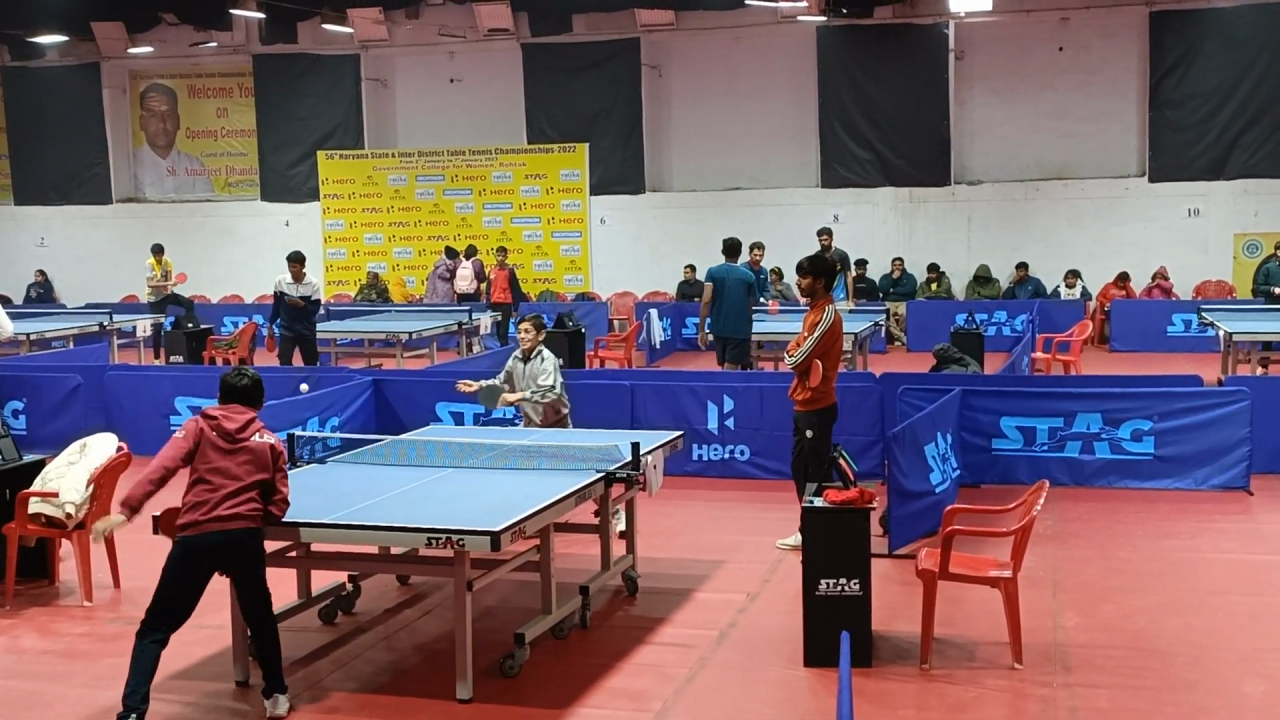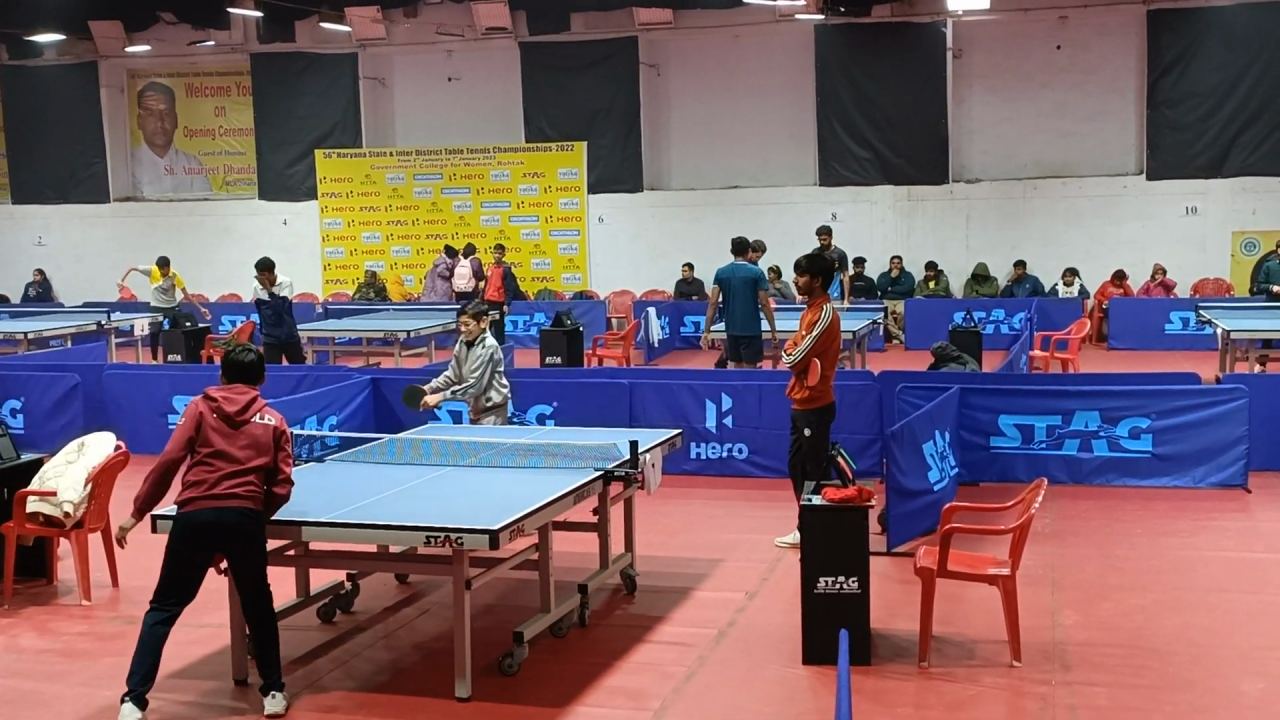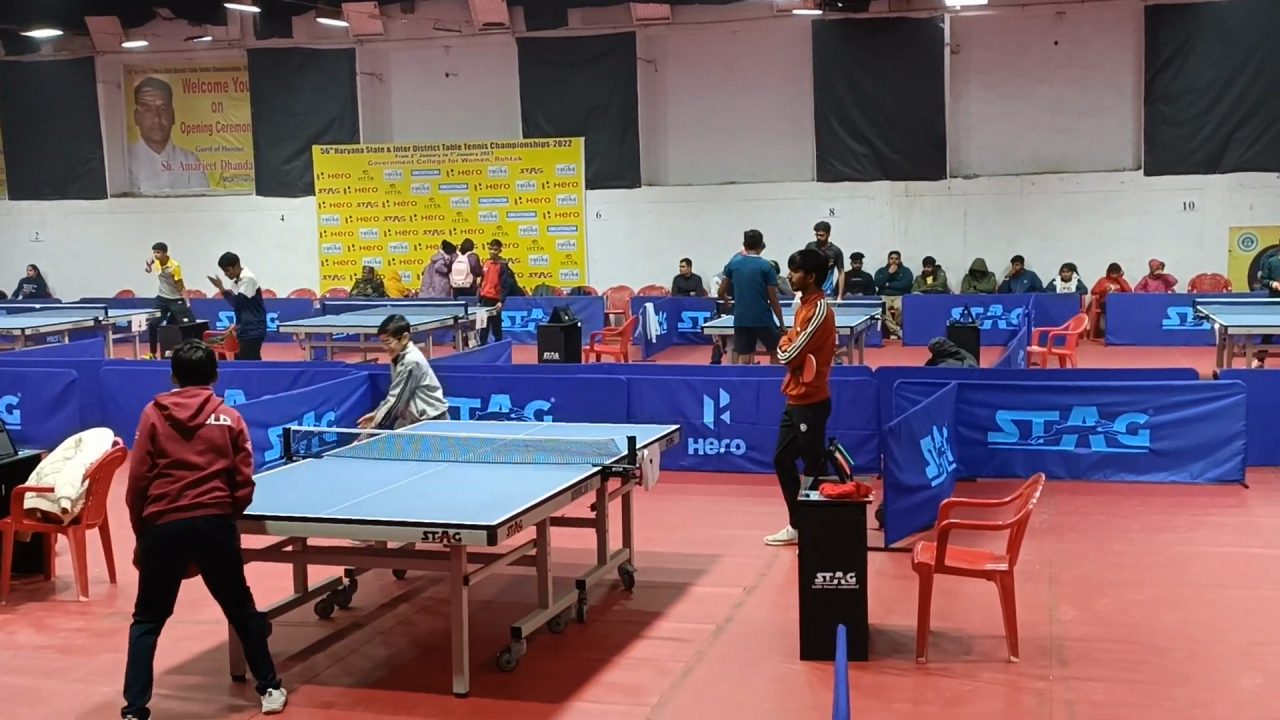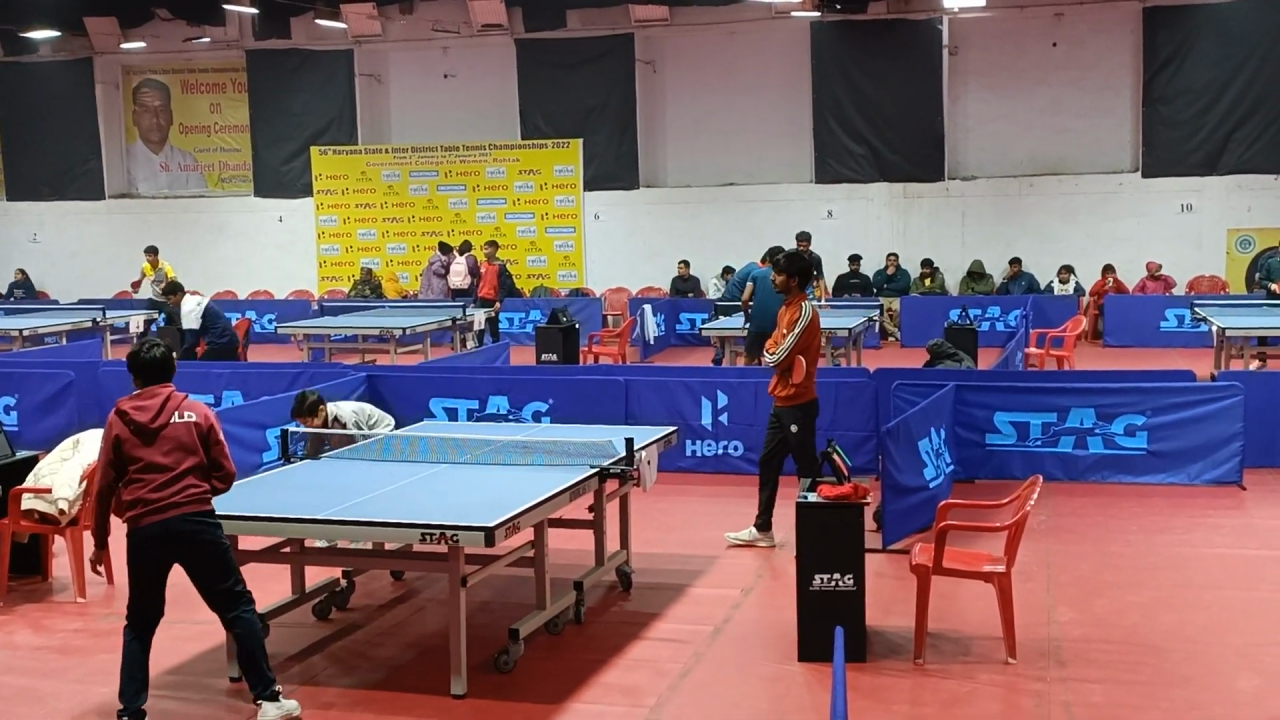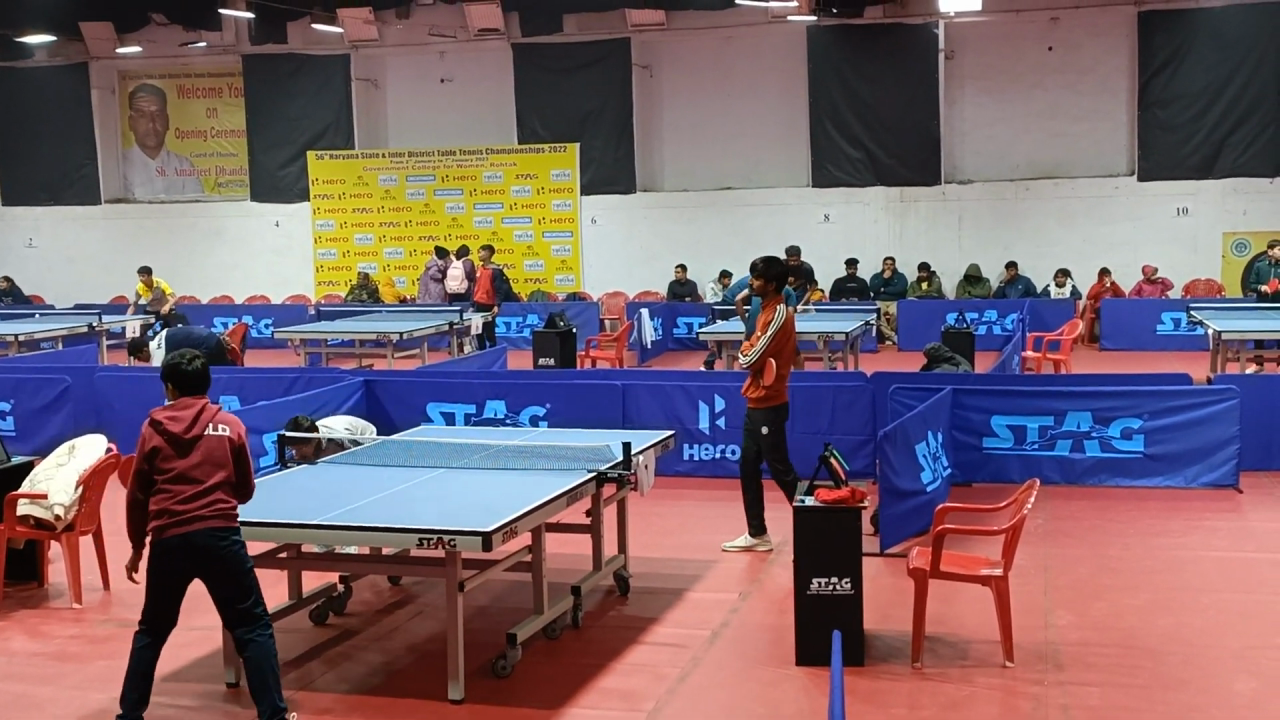
dt=0.3s
person 1, frame 1
left shoulder: (200, 427)
right shoulder: (270, 442)
left elbow: (162, 467)
right elbow: (278, 509)
left wrist: (126, 509)
left hip: (195, 537)
right hip: (245, 536)
left knee: (155, 626)
right knee: (259, 615)
person 1, frame 2
left shoulder: (201, 407)
right shoulder: (274, 420)
left elbow: (169, 462)
right elbow: (281, 488)
left wrist: (137, 513)
left hip: (195, 516)
right hip: (245, 518)
left knee: (164, 607)
right knee: (258, 605)
person 1, frame 3
left shoulder: (154, 415)
right shoulder: (230, 419)
left elbow: (137, 482)
right elbow: (243, 488)
left wrist: (140, 537)
left hip: (164, 526)
right hip: (215, 524)
left knee: (147, 619)
right knee: (241, 608)
right ankle: (270, 689)
person 1, frame 4
left shoulder: (119, 420)
right shoulder: (198, 412)
left elbow: (105, 488)
right elbow: (225, 477)
left wrist: (99, 541)
left hip: (146, 530)
right hip: (196, 522)
left knee: (140, 623)
right knee: (238, 607)
person 1, frame 5
left shoulder: (152, 429)
right shoulder: (230, 426)
left elbow: (136, 497)
right elbow: (245, 491)
left wrist: (136, 547)
left hip: (168, 542)
right hip: (219, 537)
left knee: (152, 631)
right knee: (254, 629)
person 2, frame 1
left shoulder: (827, 316)
right shoulder: (813, 311)
left elbow: (796, 361)
right elbow: (796, 352)
left wrist: (792, 353)
right wrist: (795, 352)
left hip: (816, 406)
right hip: (805, 404)
left knee: (816, 473)
right knee: (801, 469)
person 2, frame 2
left shoulder: (824, 315)
right shoulder: (810, 310)
left elbow: (794, 360)
right elbow: (794, 350)
left wrist: (789, 352)
right wrist: (791, 352)
left hip: (814, 405)
right hip: (802, 403)
left knee: (815, 472)
right knee: (797, 468)
person 2, frame 3
left shoulder: (819, 310)
right shoulder: (804, 305)
left elbow: (790, 356)
right elbow: (789, 346)
left wrist: (784, 347)
right wrist: (787, 346)
left hip: (810, 401)
right hip: (795, 399)
left knee: (813, 467)
right knee: (783, 460)
right ankle: (798, 524)
person 2, frame 4
left shoulder: (804, 312)
right shoulder: (786, 308)
left elbow: (778, 358)
right elbow: (773, 348)
left wrist: (770, 350)
right wrist: (772, 350)
left hip: (798, 403)
right hip: (782, 402)
left knee: (807, 469)
right knee: (768, 463)
right ankle: (762, 529)
person 2, frame 5
left shoulder: (779, 315)
right shoulder: (767, 310)
left elbow: (749, 359)
left wrist: (746, 350)
right wrist: (750, 351)
left hip: (769, 405)
right hip: (758, 403)
left knee: (780, 469)
right knee: (748, 467)
right ankle: (757, 533)
